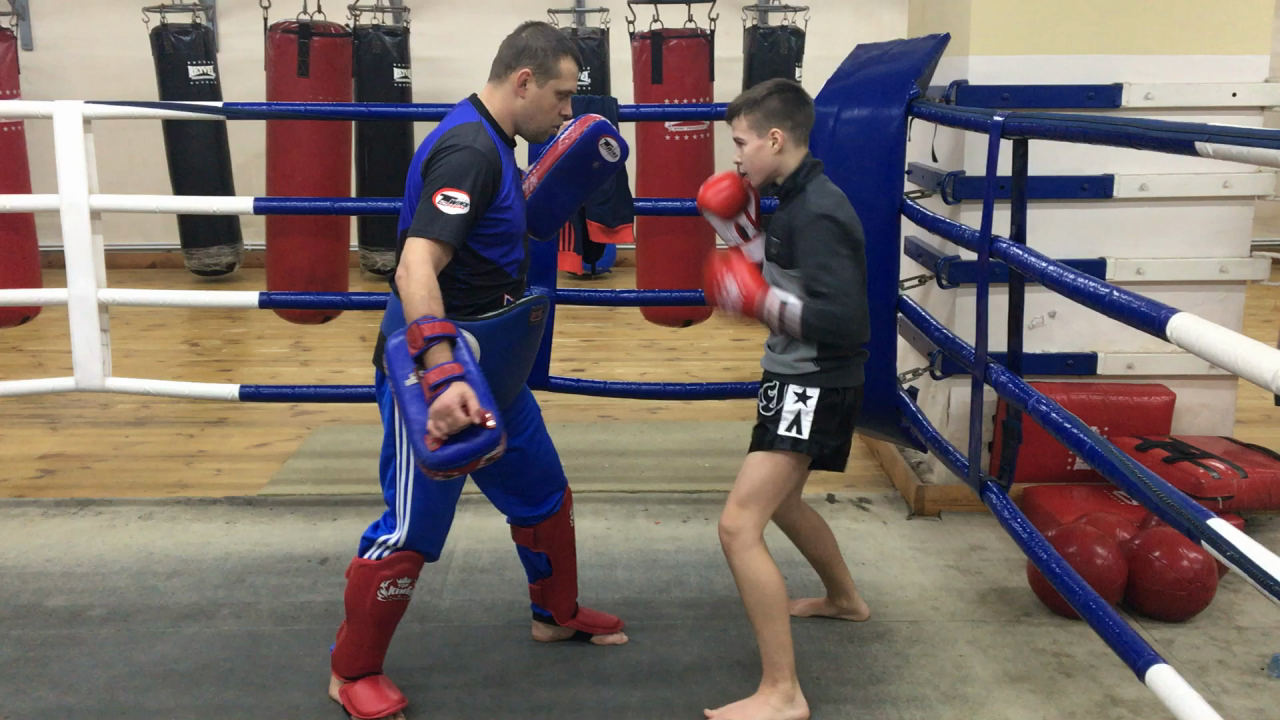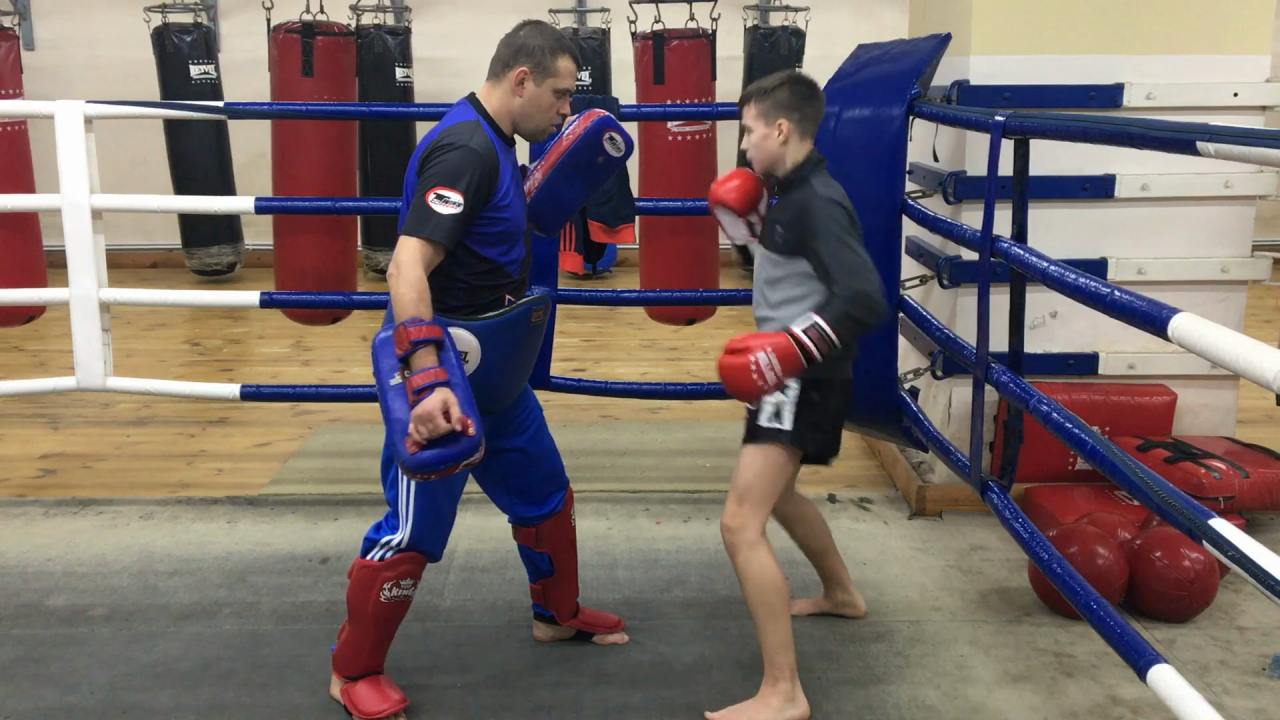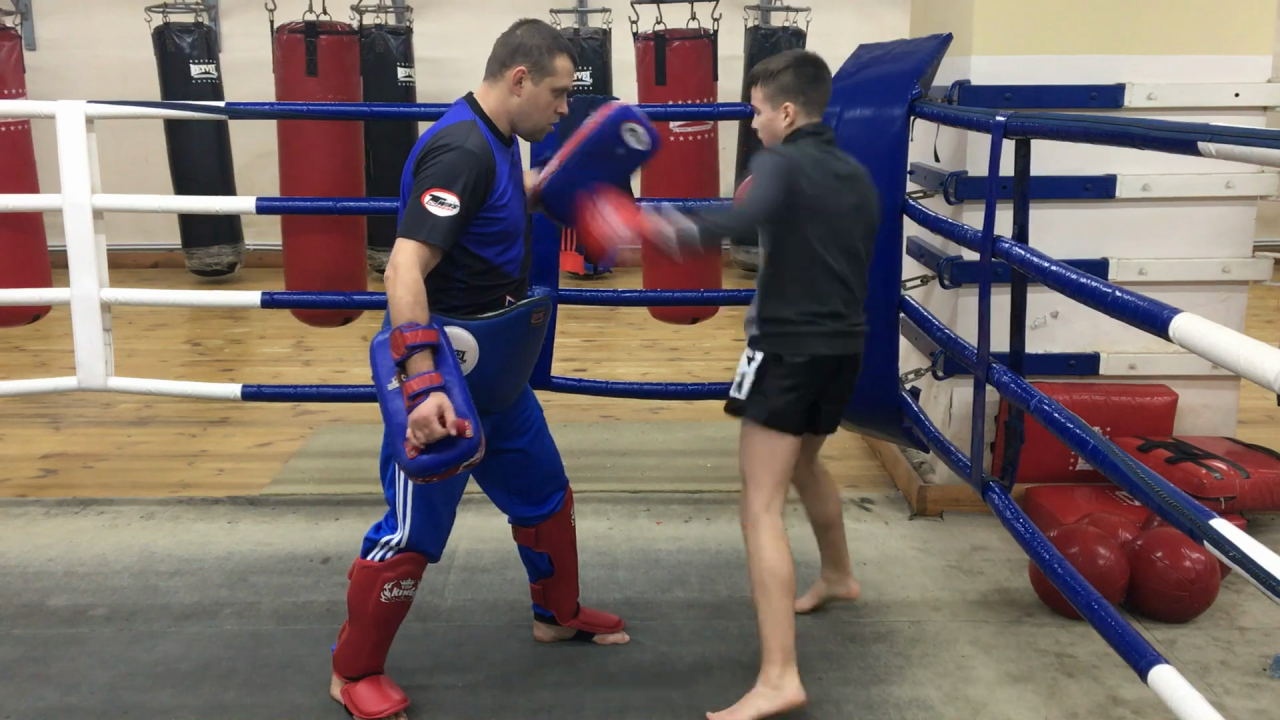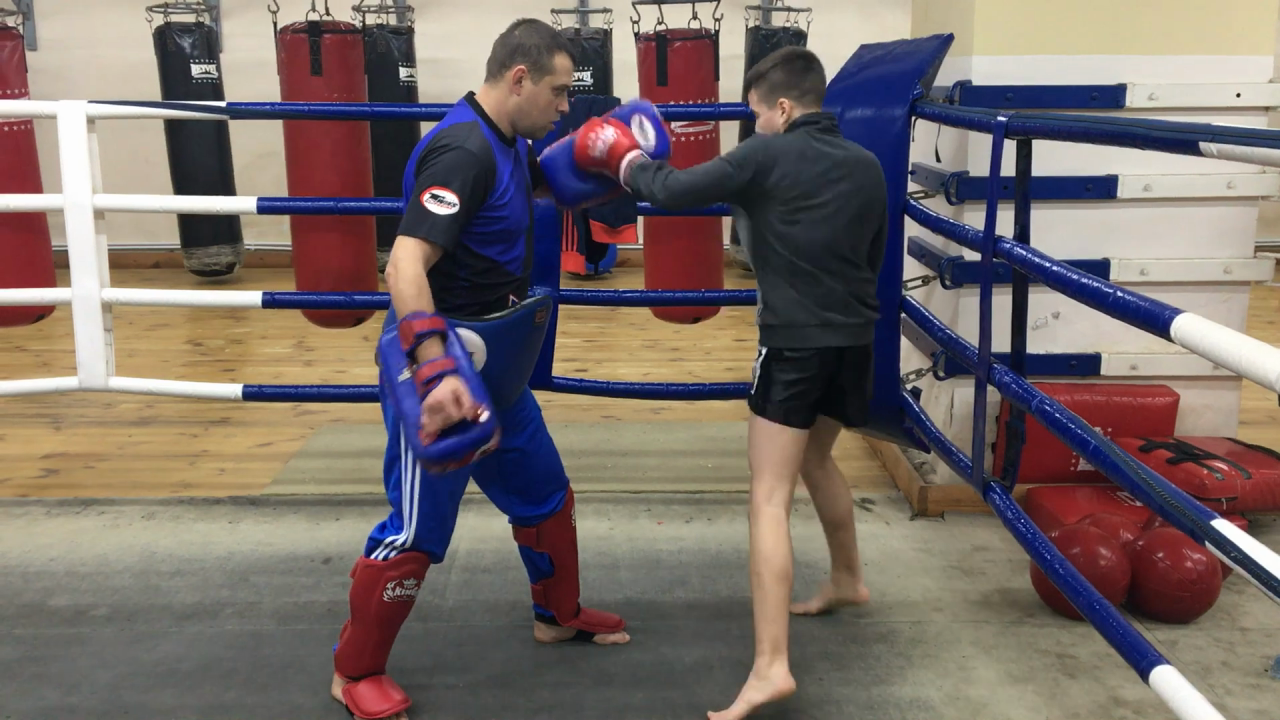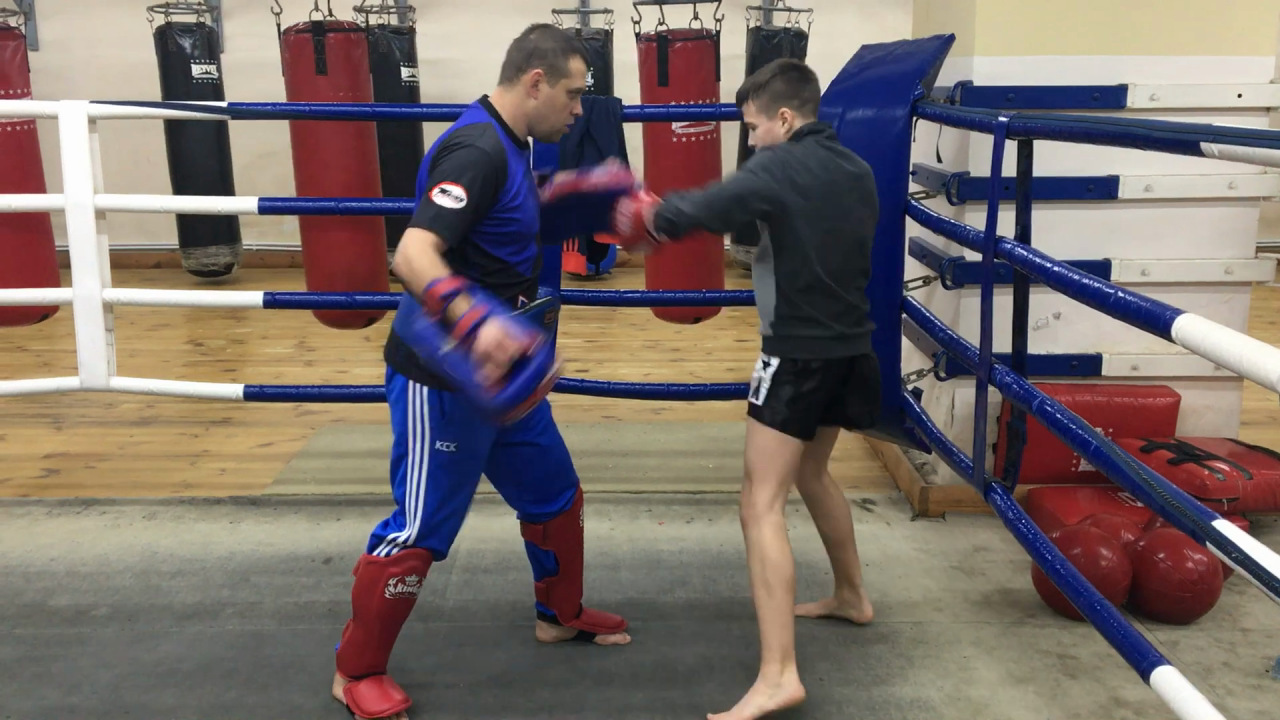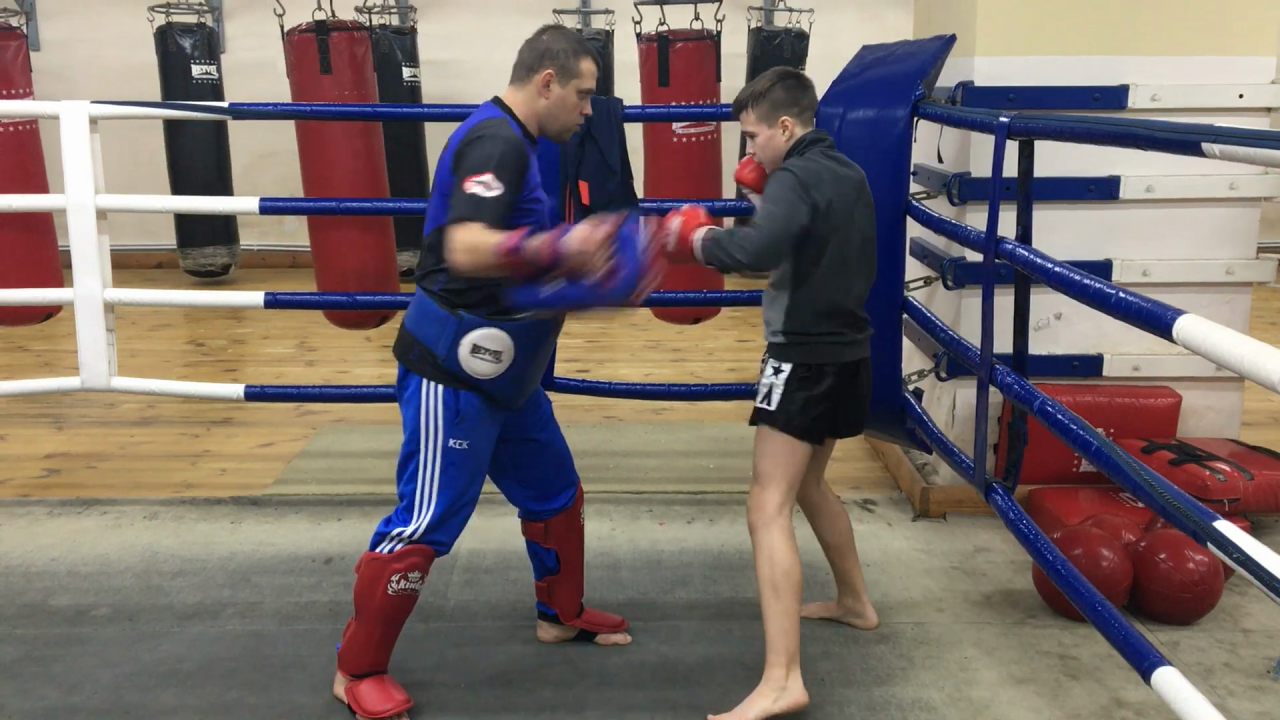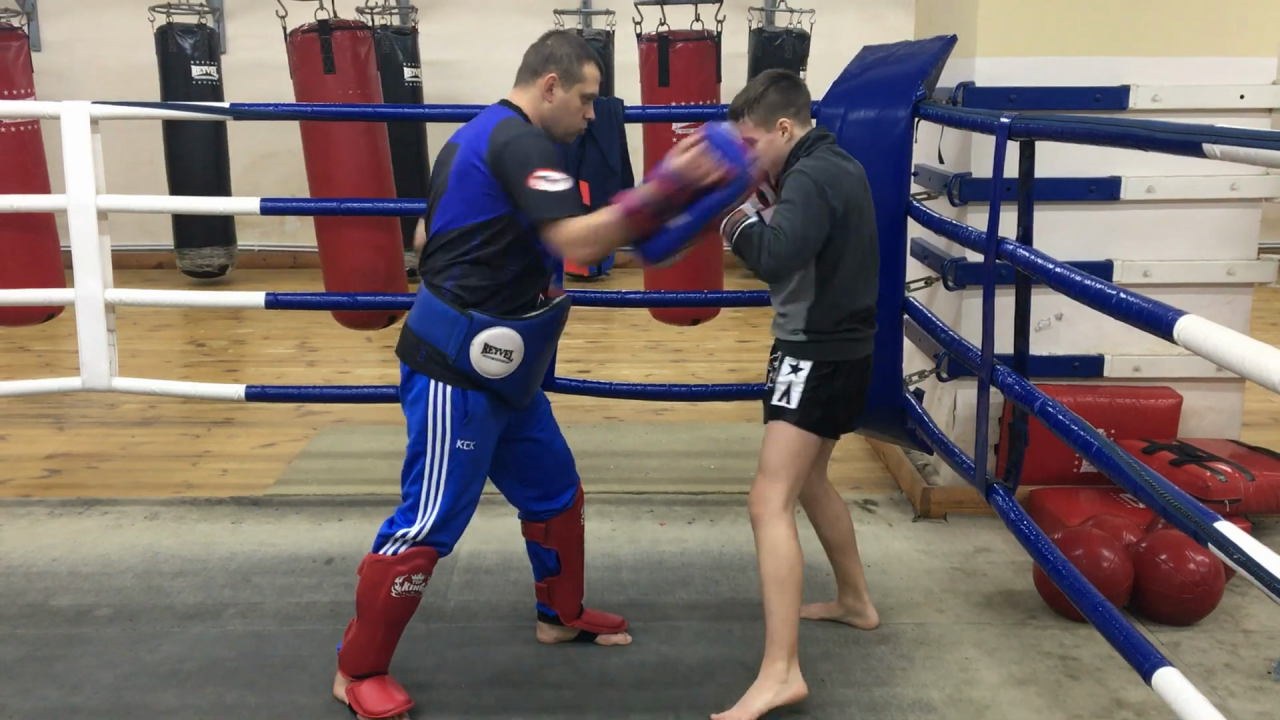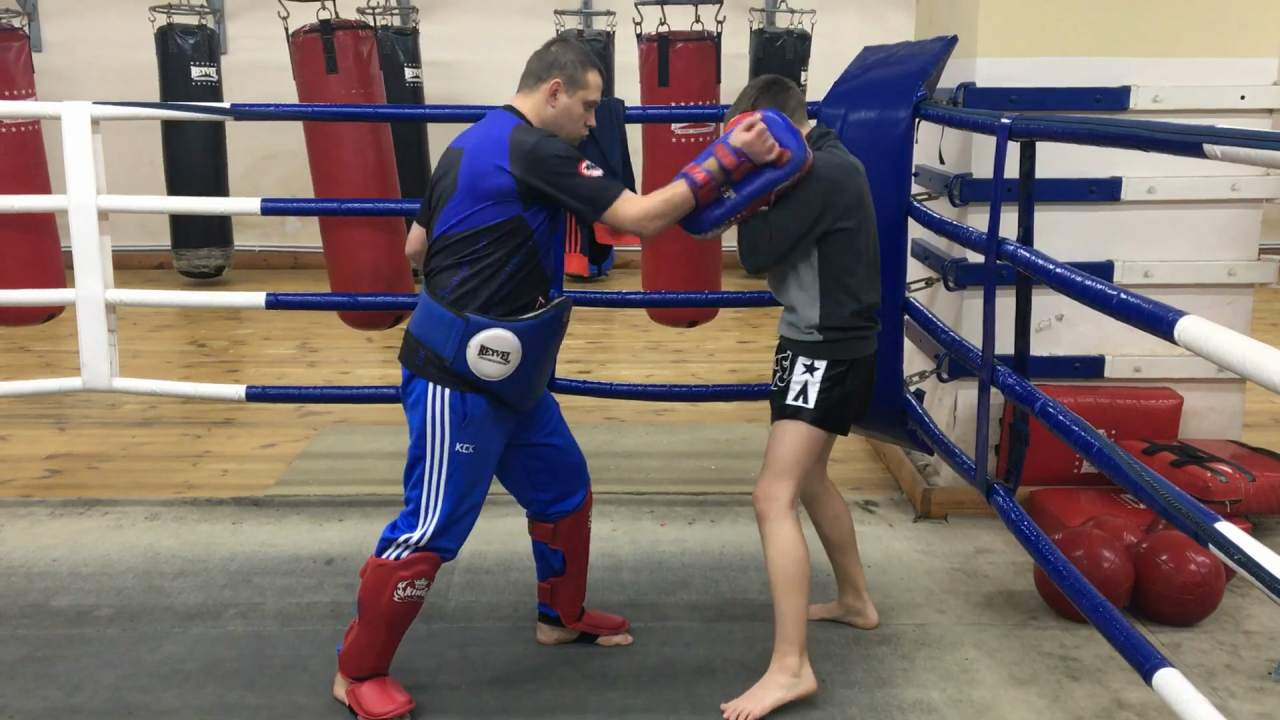
dt=0.1s
person 1, frame 1
left shoulder: (488, 139)
right shoulder: (468, 150)
right elbow: (416, 269)
right wrist: (445, 379)
right hip: (443, 369)
left knee: (541, 492)
right knee: (412, 528)
left ankle: (556, 612)
person 1, frame 2
left shoulder: (489, 140)
right shoulder: (465, 149)
right elbow: (408, 269)
right wrist: (428, 382)
left hip: (491, 366)
right hip: (442, 368)
left knee: (543, 491)
right knee: (414, 528)
left ankle: (557, 613)
person 1, frame 3
left shoulder: (493, 139)
right shoulder: (461, 150)
left elbow: (521, 199)
right elbow: (403, 270)
right wrist: (426, 386)
right hip: (443, 375)
left knee: (543, 491)
right knee: (414, 530)
left ankle: (559, 614)
person 1, frame 4
left shoulder: (501, 140)
right shoulder: (463, 149)
left elbow: (533, 186)
right elbow: (405, 266)
right wrist: (437, 373)
left hip: (492, 366)
right hip: (447, 369)
left knee: (544, 491)
right knee: (418, 530)
left ankle: (559, 614)
person 1, frame 5
left shoulder: (504, 143)
right shoulder: (476, 151)
right elbow: (414, 257)
right wrist: (478, 323)
left hip: (492, 369)
right hip: (445, 371)
left knee: (552, 490)
right knee: (422, 526)
left ankle: (561, 614)
person 1, frame 6
left shoulder: (511, 139)
right shoulder: (494, 142)
right elbow: (465, 251)
left wrist: (572, 245)
right wrist: (559, 248)
left hip: (499, 368)
right hip: (455, 365)
left knee: (554, 489)
right knee: (426, 523)
left ankle: (561, 614)
person 1, frame 7
left shoulder: (481, 137)
right shoulder: (517, 143)
left elbow: (428, 240)
right elbow: (577, 242)
right wrist: (670, 184)
left hip: (493, 365)
right hip: (457, 367)
left knee: (551, 487)
right knee: (425, 524)
left ankle: (560, 615)
person 1, frame 8
left shoulder: (473, 144)
right shoulder: (533, 150)
left elbow: (418, 245)
right elbow: (640, 218)
right wrist: (727, 159)
left hip: (500, 367)
right hip: (460, 369)
left knee: (562, 488)
right knee: (431, 527)
left ankle: (561, 615)
person 2, frame 1
left shoulder: (817, 213)
right shoulder: (796, 198)
left elbow: (844, 323)
right elbow: (775, 264)
left wrist: (762, 299)
right wrist: (737, 224)
left hip: (814, 388)
right hip: (799, 380)
left knee: (738, 526)
right knee: (777, 497)
right ankle: (843, 596)
person 2, frame 2
left shoulder: (817, 201)
right shoulder: (796, 191)
left elbow: (865, 299)
left wrist: (786, 348)
right wrist: (746, 219)
left hip: (804, 386)
right hip: (801, 379)
left knee: (741, 525)
right knee: (776, 494)
right ankle: (841, 593)
person 2, frame 3
left shoulder: (786, 165)
right shoulder: (857, 178)
left elbow: (733, 225)
left wrist: (638, 225)
left hip: (788, 351)
right hip: (841, 348)
left knee: (763, 507)
right knee: (803, 464)
right ankle: (838, 574)
person 2, frame 4
left shoulder: (767, 157)
right shoulder: (866, 167)
left elbow: (674, 188)
left wrist: (619, 156)
left hip: (796, 345)
right hip: (854, 342)
left knee: (768, 497)
right knee: (815, 459)
left ankle: (770, 666)
right ankle: (847, 579)
person 2, frame 5
left shoulder: (782, 167)
right shoulder: (858, 172)
left elbow: (704, 209)
left wrist: (639, 213)
left hip: (800, 356)
right hip: (851, 350)
left knee: (760, 505)
right knee: (810, 473)
right ankle: (852, 595)
person 2, frame 6
left shoulder: (797, 178)
right shoulder: (847, 175)
left elbow: (754, 250)
left wrist: (691, 236)
left hip: (806, 360)
right hip: (846, 354)
left knee: (767, 510)
right knee: (807, 483)
right ankle: (854, 601)
person 2, frame 7
left shoulder: (812, 174)
right shoulder: (836, 167)
left elbow: (771, 254)
left wrist: (739, 204)
right wrist: (761, 198)
left hip: (815, 354)
right hip: (836, 348)
left knee: (769, 501)
right knee: (807, 479)
right ankle: (854, 601)
person 2, frame 8
left shoulder: (815, 169)
right shoulder: (836, 164)
left elbow: (760, 254)
left hip: (824, 353)
right hip: (840, 346)
left knee: (774, 498)
right knee: (807, 477)
left ankle: (790, 666)
right ankle: (854, 600)
